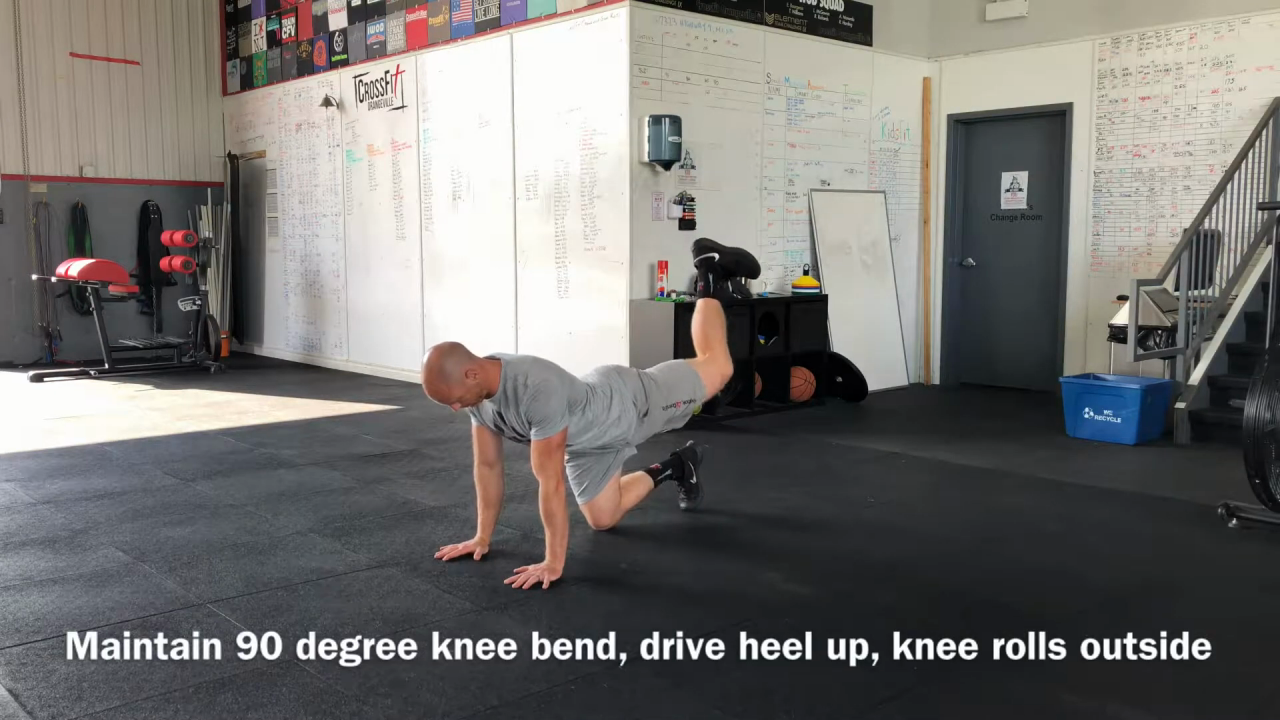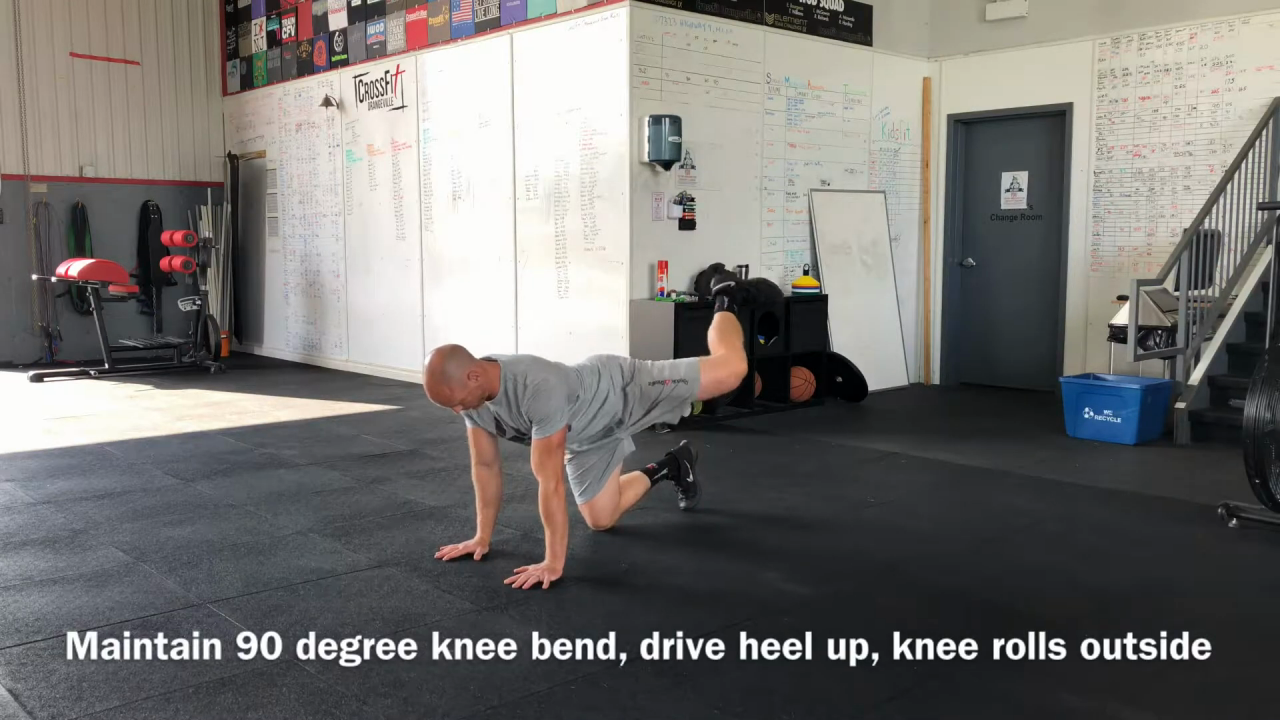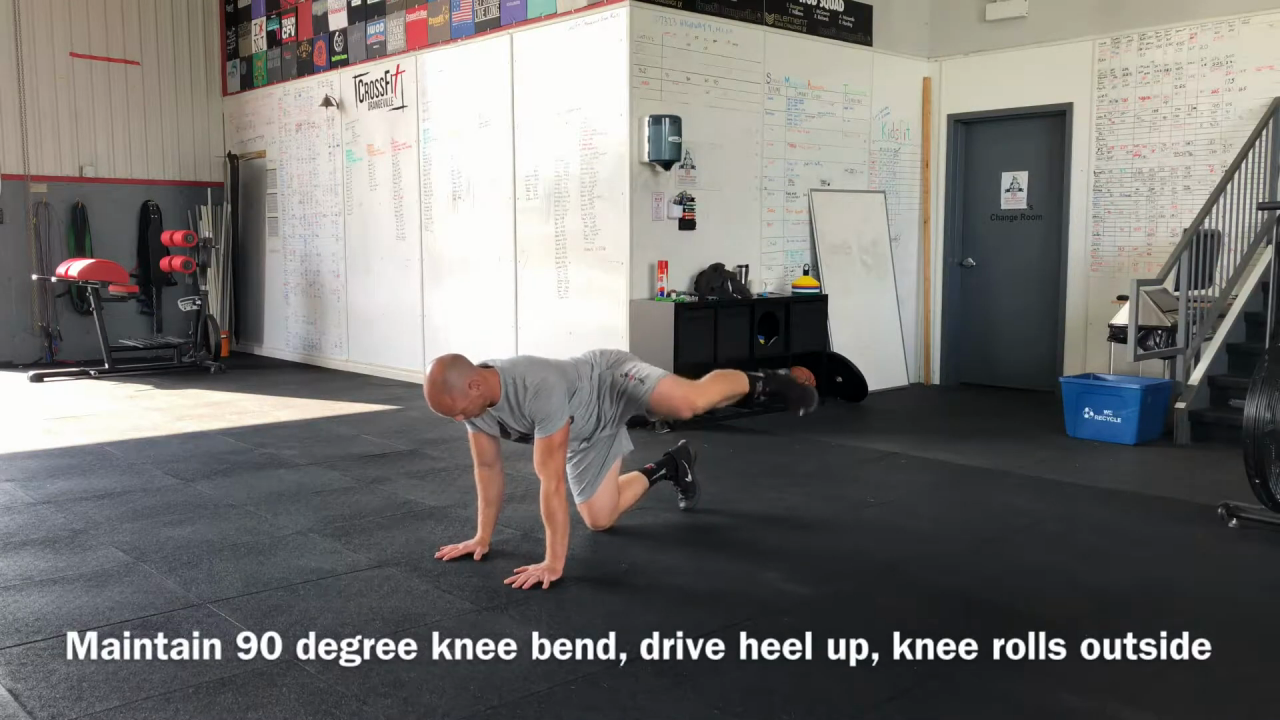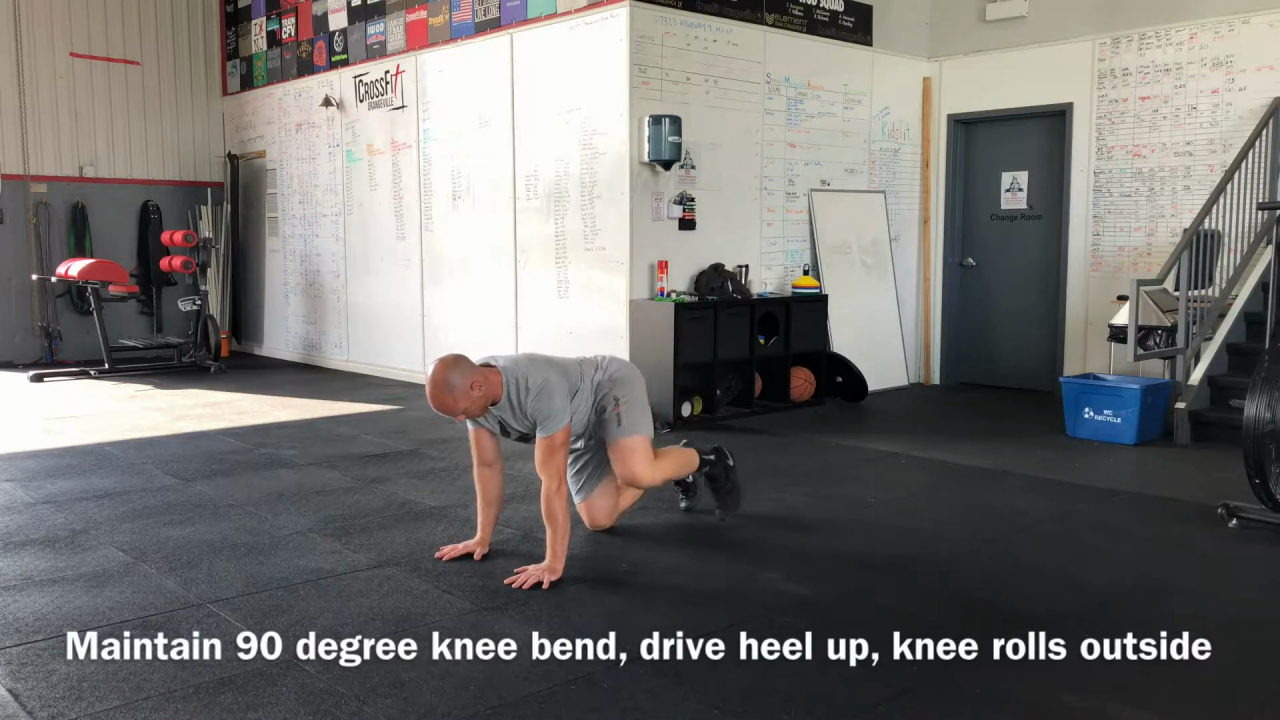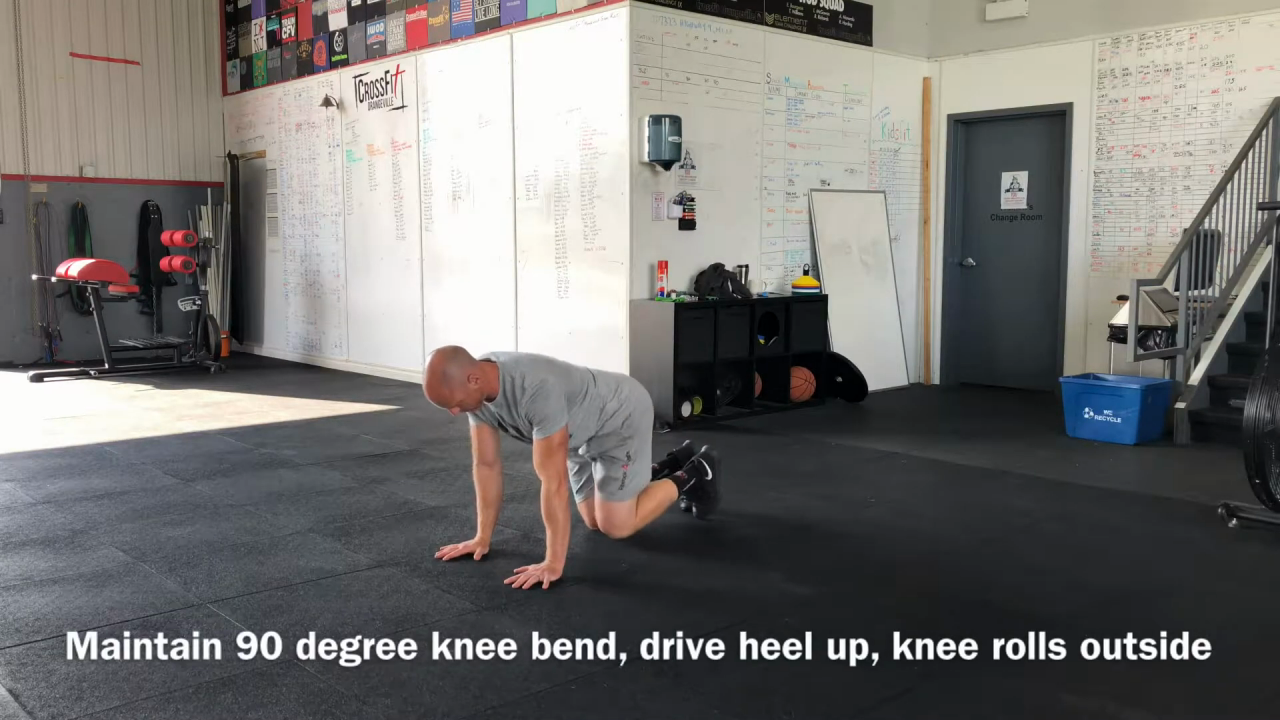
dt=0.4s
person 1, frame 1
left shoulder: (537, 389)
right shoulder: (477, 391)
left elbow: (551, 481)
right elbow: (488, 466)
left wrist: (554, 562)
right wrist: (482, 537)
left hip: (625, 405)
left knee: (717, 369)
right knee: (603, 519)
left ankle: (709, 275)
right ankle: (671, 469)
person 1, frame 2
left shoulder: (538, 389)
right shoulder: (471, 394)
left elbow: (550, 481)
right elbow: (485, 467)
left wrist: (553, 562)
right wrist: (482, 537)
left hip: (619, 389)
left knee: (731, 370)
right knee: (601, 520)
left ankle: (725, 302)
right ankle: (666, 469)
person 1, frame 3
left shoulder: (538, 389)
right shoulder: (473, 400)
left elbow: (552, 479)
right elbow: (488, 468)
left wrist: (554, 561)
right wrist: (482, 537)
left hip: (610, 381)
right hip: (586, 432)
left knee: (691, 402)
right knee: (599, 520)
left ankle: (761, 384)
right ankle: (668, 466)
person 1, frame 4
left shoulder: (540, 390)
right shoulder: (471, 392)
left elbow: (553, 479)
right elbow: (486, 467)
left wrist: (554, 563)
right wrist: (482, 538)
right hip: (581, 427)
left knee: (637, 474)
right knee: (599, 520)
left ankle: (707, 461)
right ankle: (678, 469)
person 1, frame 5
left shoulder: (536, 389)
right shoulder: (476, 389)
left elbow: (554, 480)
right elbow: (486, 465)
left wrist: (554, 563)
right wrist: (482, 538)
left hip: (622, 416)
right hip: (586, 432)
left knee: (617, 526)
right knee: (596, 522)
left ankle: (693, 474)
right ankle: (674, 464)
